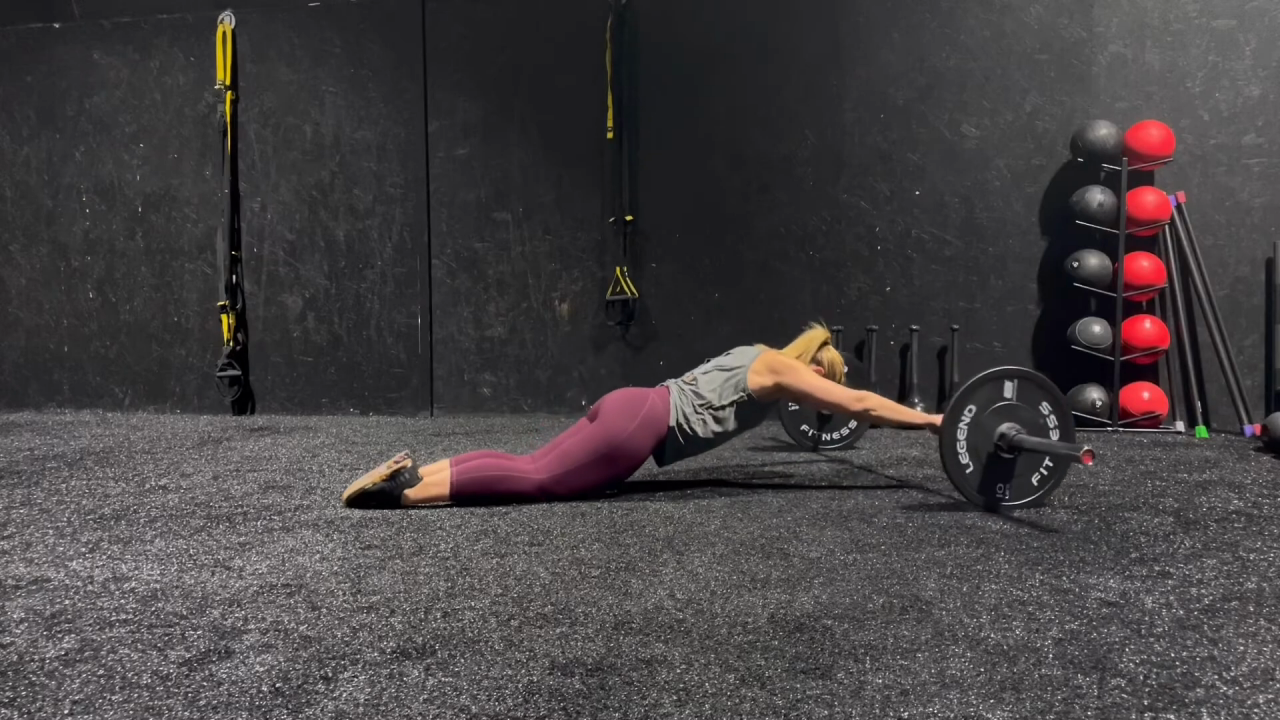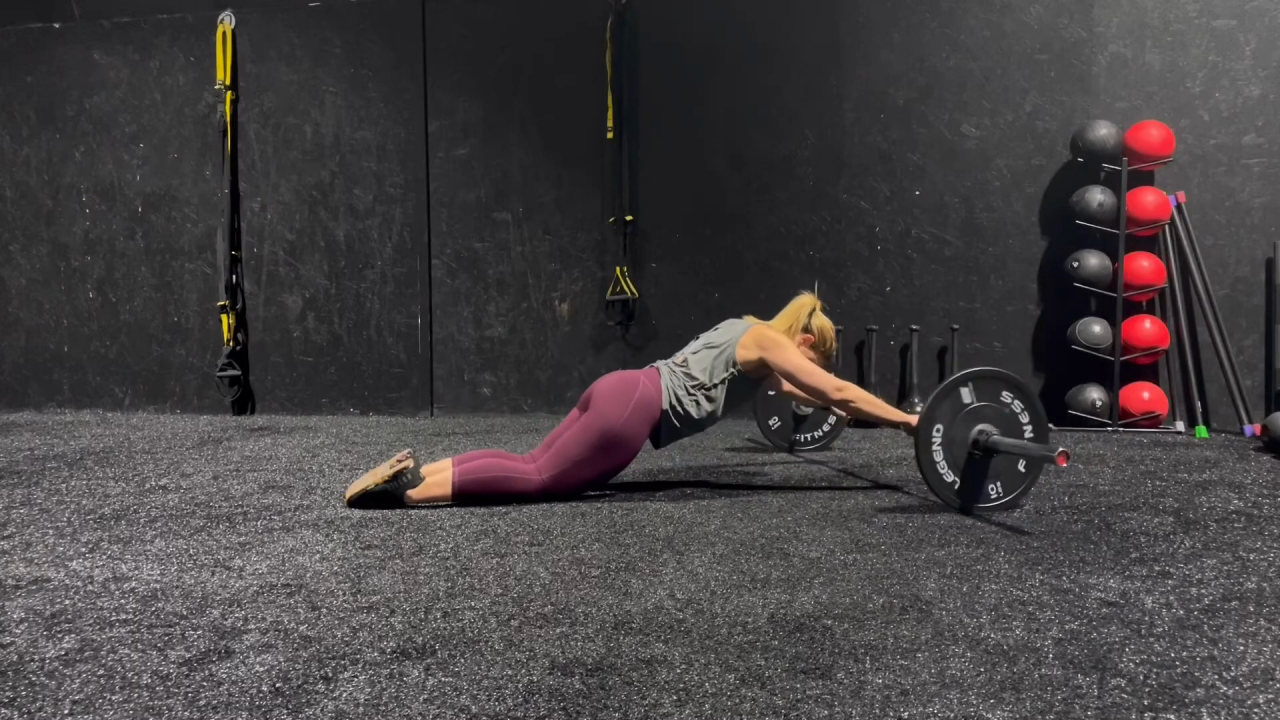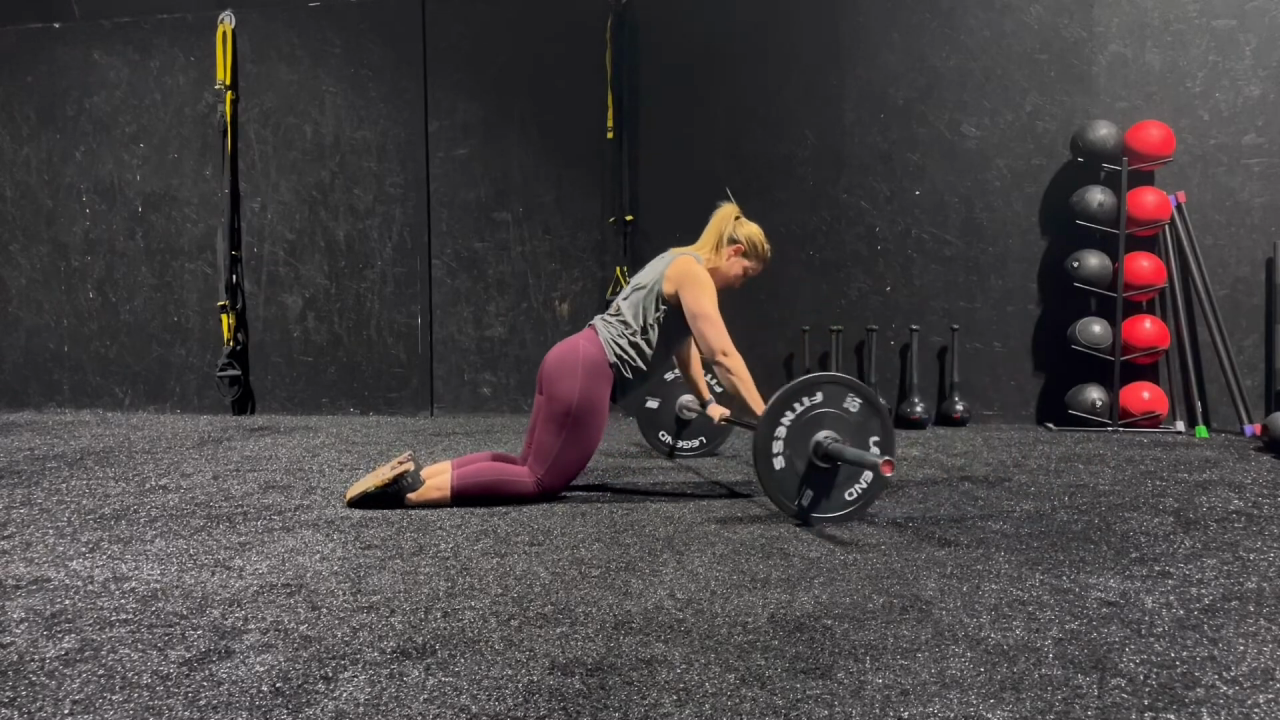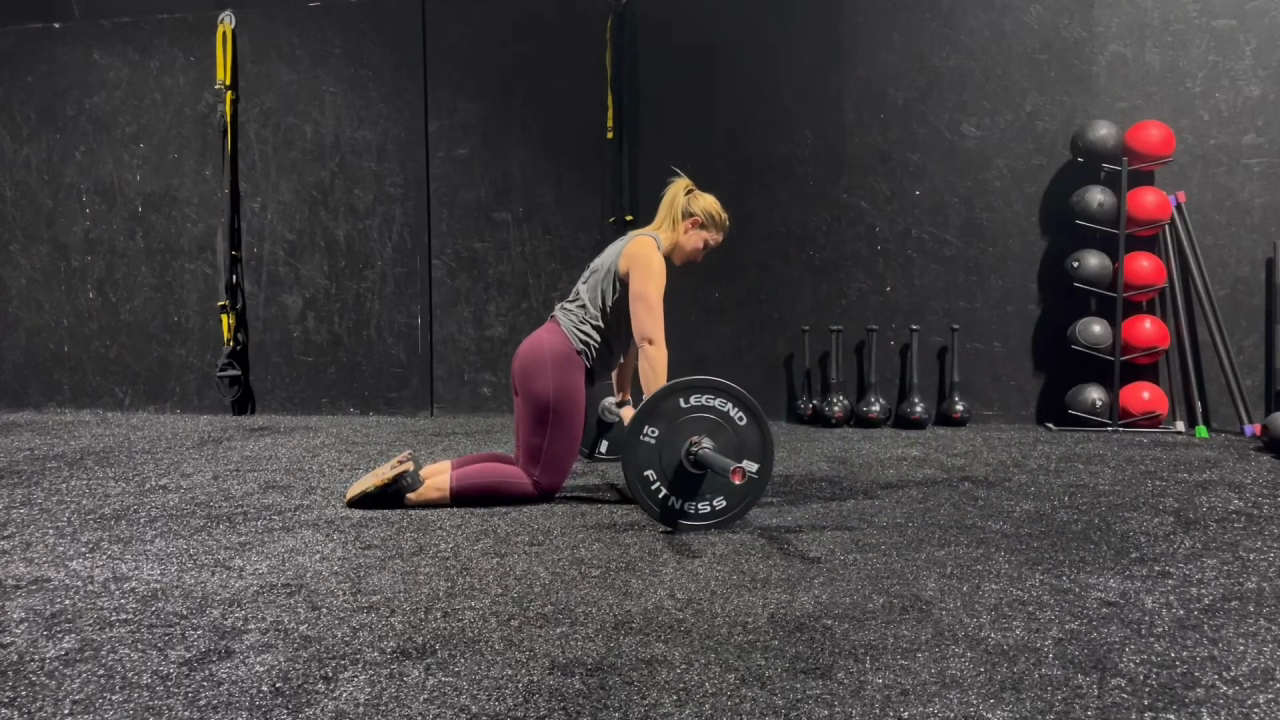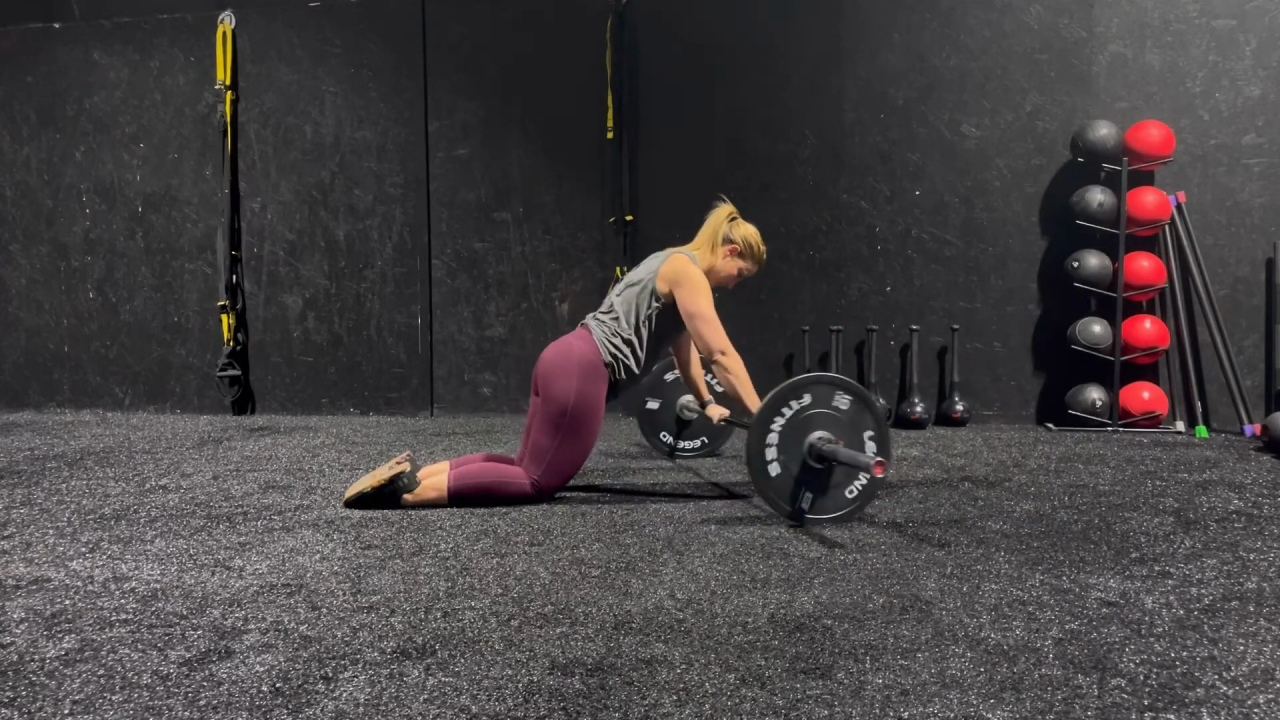
dt=1s
person 1, frame 1
left shoulder: (760, 358)
right shoulder: (781, 370)
left elbow: (846, 402)
right elbow: (856, 402)
left wrist: (884, 413)
right wrist: (929, 421)
left hip: (626, 410)
right hip: (641, 424)
left knee: (531, 466)
right knee: (534, 480)
left ankle: (411, 471)
right ankle: (405, 487)
person 1, frame 2
left shoulder: (752, 332)
right shoulder: (771, 341)
left elbow: (783, 384)
right elbow: (838, 388)
left wrist: (829, 410)
right wrist: (904, 419)
left hip: (619, 393)
right hip: (633, 407)
left knee: (535, 465)
right knee: (538, 479)
left ankle: (414, 471)
right ankle: (409, 487)
person 1, frame 3
left shoulder: (681, 262)
right shoulder: (695, 273)
left elbow: (686, 343)
right elbow: (724, 355)
left wrist: (707, 402)
right wrist: (764, 418)
left hip: (576, 362)
right hip: (587, 369)
left knee: (532, 468)
right knee: (541, 482)
left ankle: (416, 472)
right ankle: (412, 488)
person 1, frame 4
left shoulder: (639, 247)
right shoulder: (649, 253)
left elbow: (628, 336)
right elbow: (650, 342)
left wrist: (624, 401)
left hip: (546, 355)
right hip: (557, 360)
left knee: (530, 467)
right knee: (541, 482)
left ankle: (415, 472)
right ankle: (411, 488)
person 1, frame 5
left shoulder: (674, 265)
right shoulder: (687, 272)
left elbow: (685, 347)
right elbow: (720, 352)
left wrist: (706, 402)
right wrist: (761, 417)
left hip: (567, 363)
right hip: (582, 371)
left knee: (529, 468)
right knee: (538, 484)
left ankle: (413, 471)
right ankle: (410, 489)
